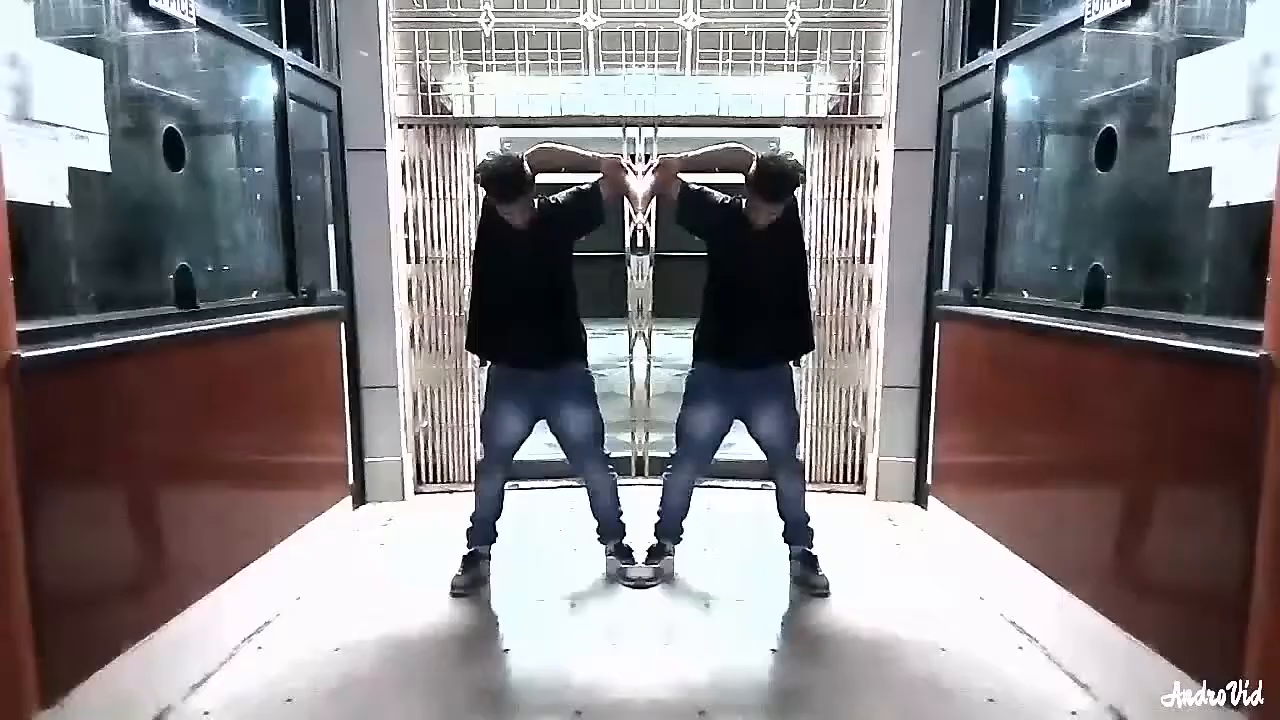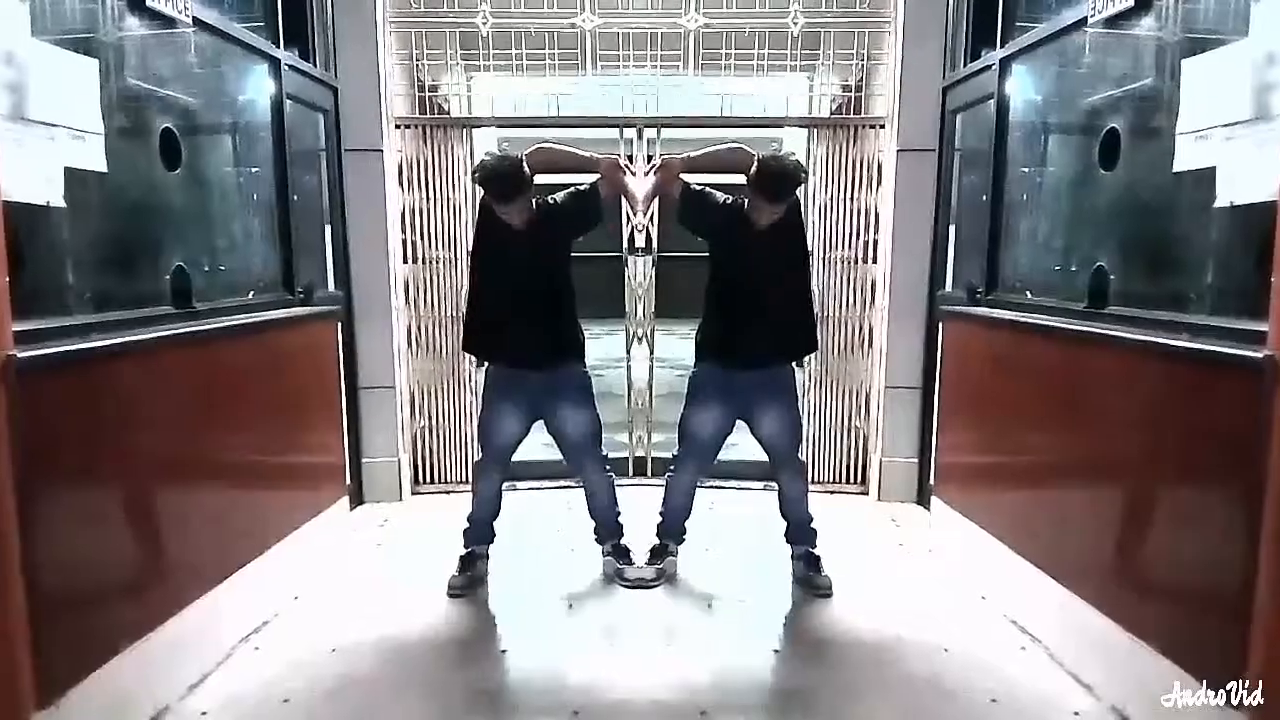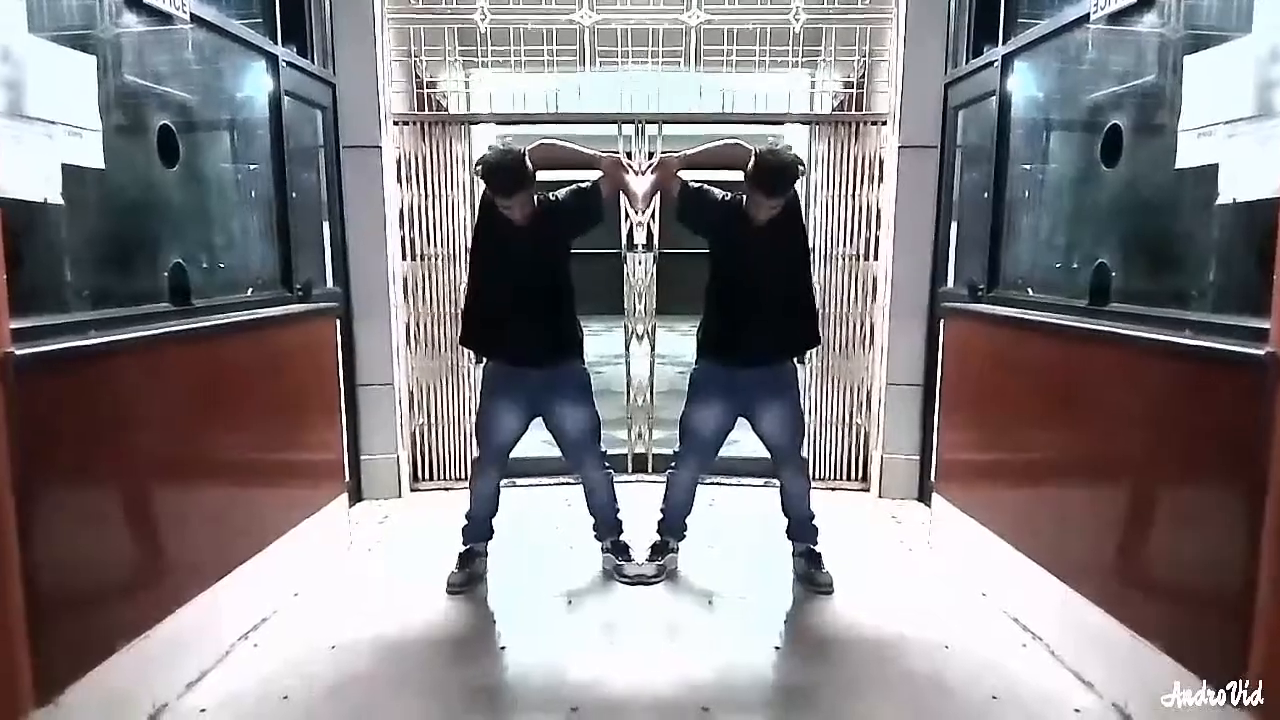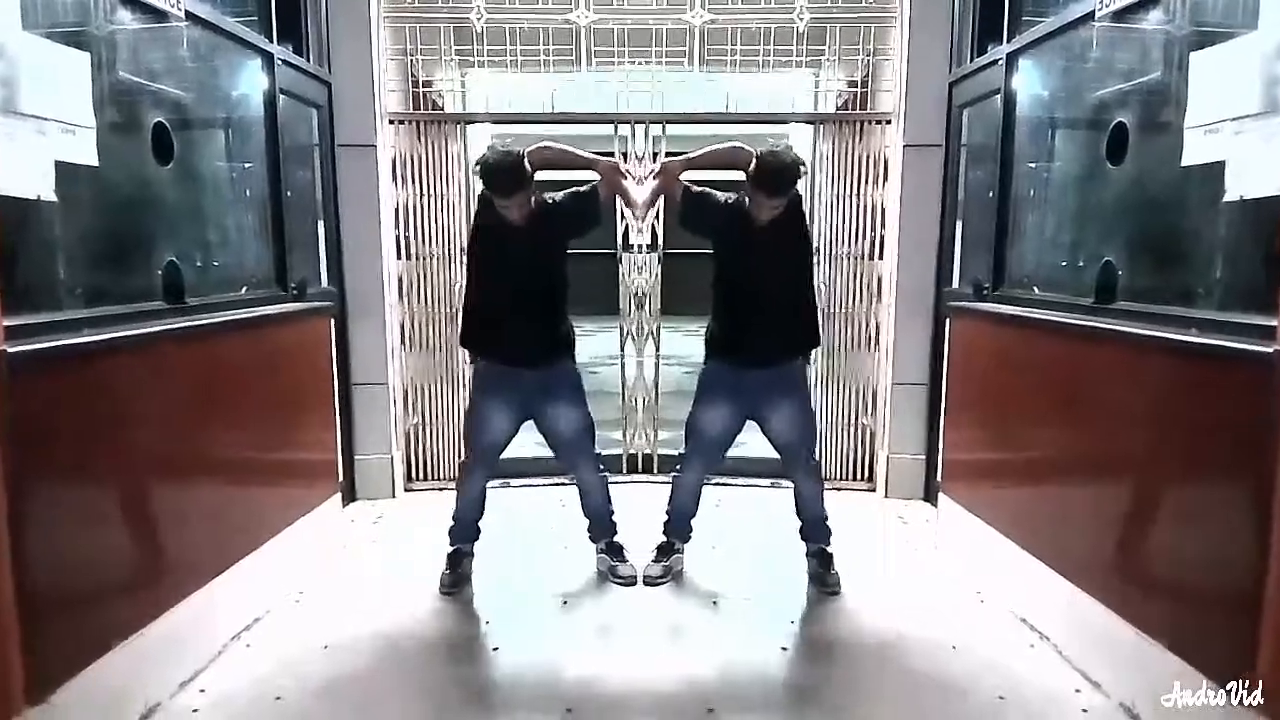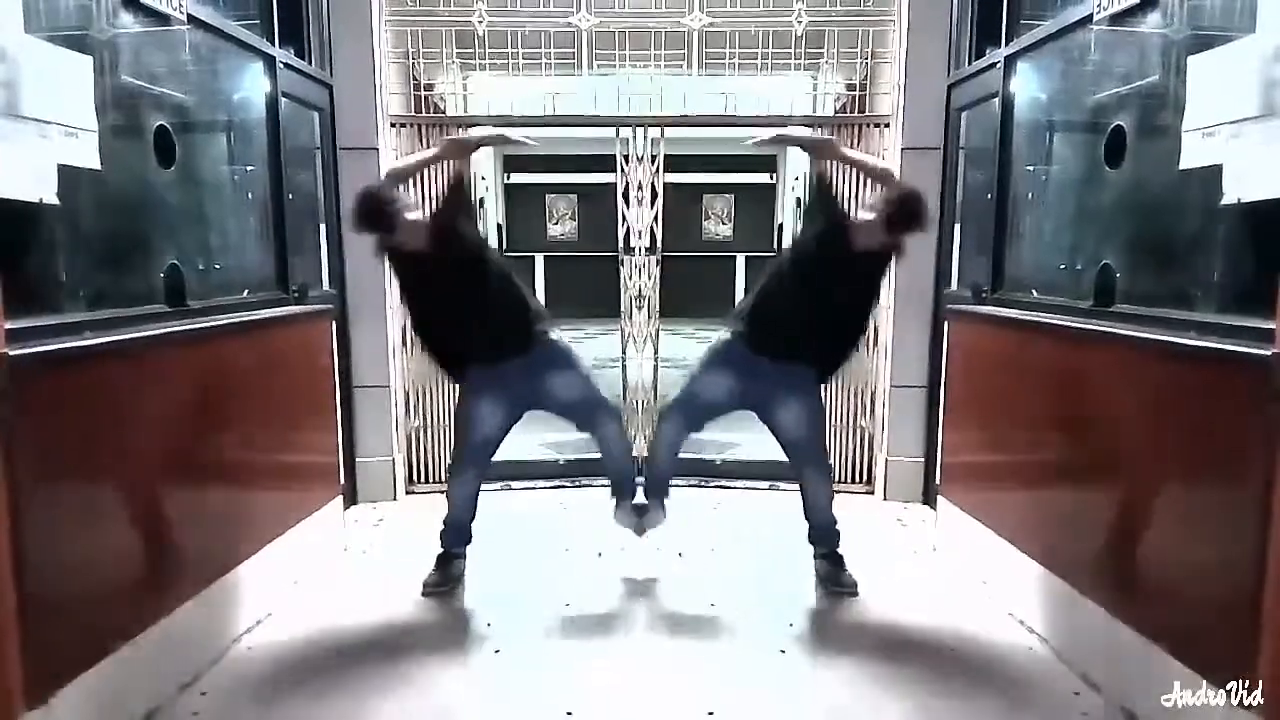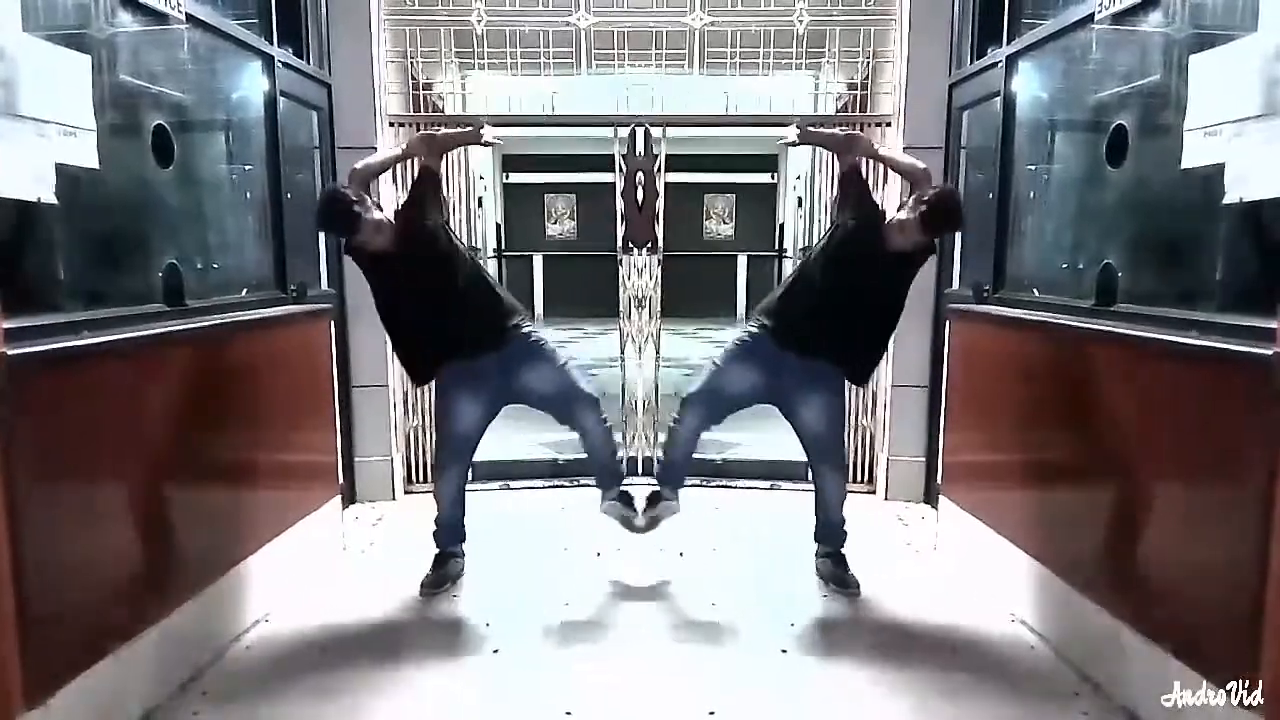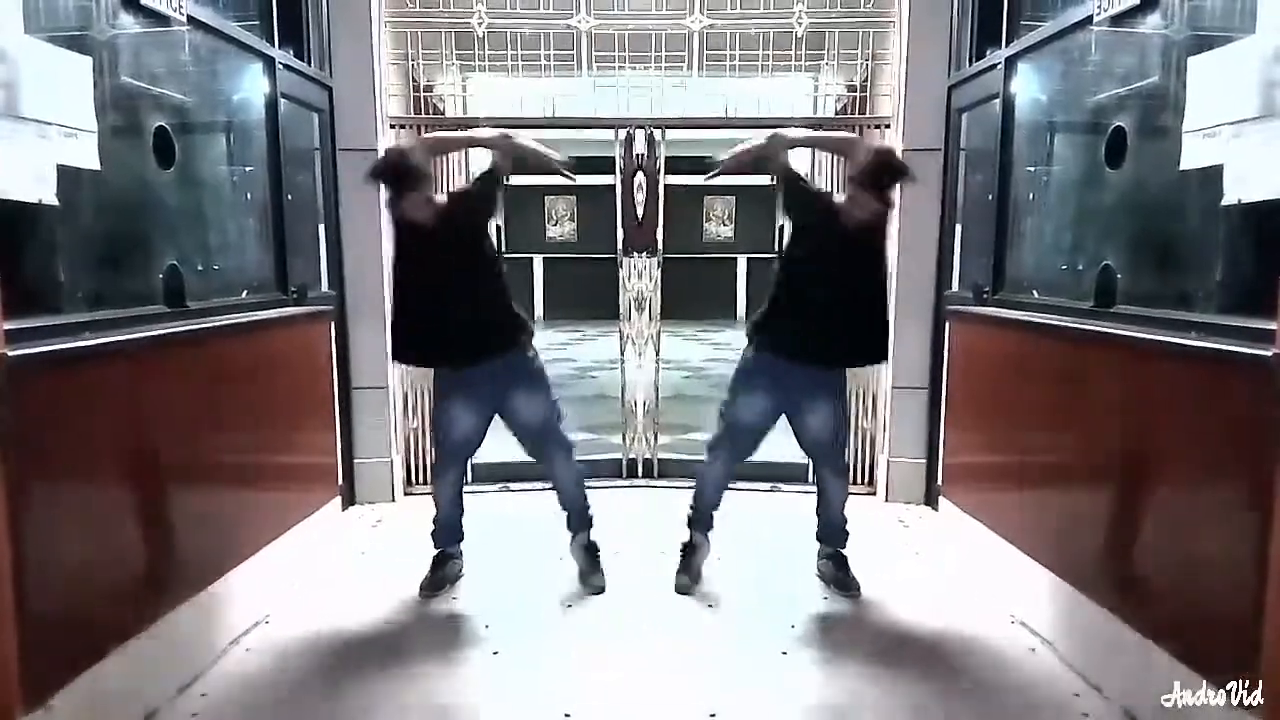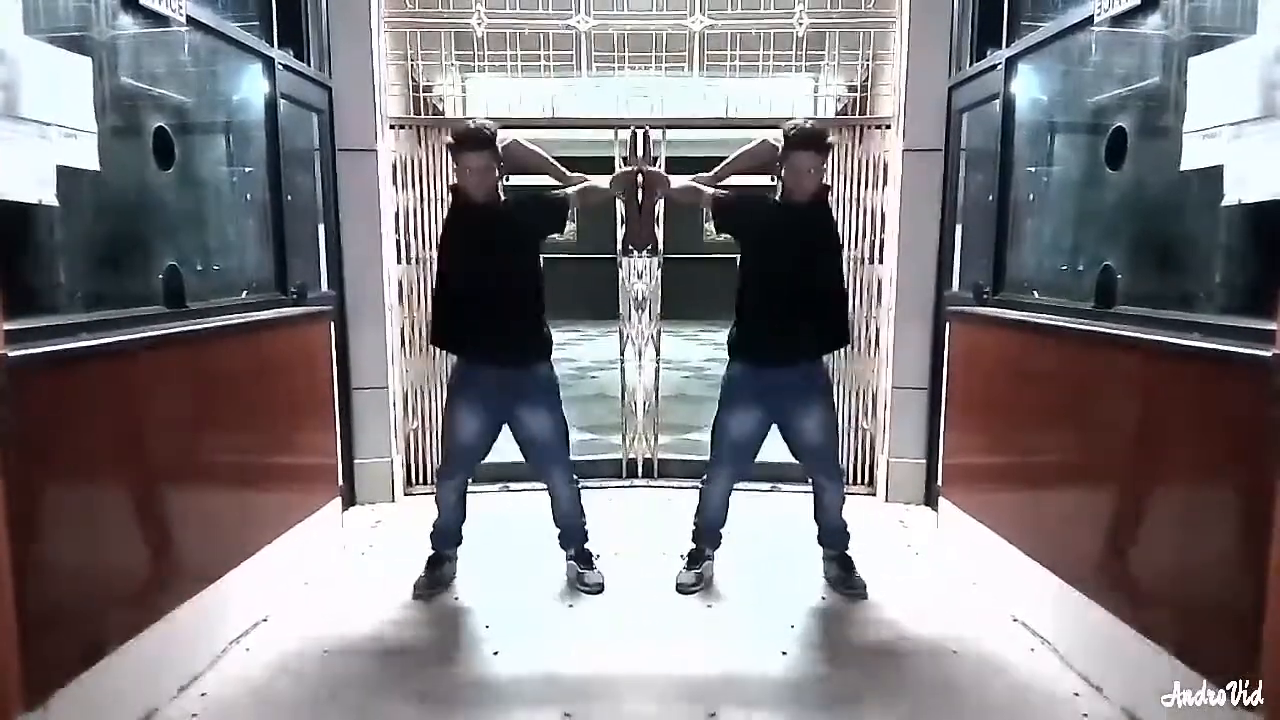
dt=0.4s
person 1, frame 1
left shoulder: (559, 214)
right shoulder: (490, 215)
left elbow: (614, 184)
right elbow: (536, 155)
left wrist: (607, 166)
right wrist: (597, 161)
left hip: (566, 370)
right hip: (510, 373)
left knee: (595, 465)
right knee: (493, 466)
left ankle: (615, 546)
right ankle: (478, 553)
person 1, frame 2
left shoulder: (557, 214)
right shoulder: (488, 214)
left elbow: (611, 185)
right elbow: (534, 155)
left wrist: (605, 167)
right wrist: (595, 162)
left hip: (564, 370)
right hip: (507, 373)
left knee: (592, 464)
right knee: (491, 466)
left ankle: (613, 546)
right ankle: (475, 553)
person 1, frame 3
left shoulder: (557, 211)
right shoulder: (487, 212)
left elbow: (611, 183)
right elbow: (537, 152)
left wrist: (607, 166)
right wrist: (599, 160)
left hip: (563, 368)
right hip: (505, 370)
left knee: (591, 463)
right knee: (488, 464)
left ankle: (612, 544)
right ankle: (474, 551)
person 1, frame 4
left shoulder: (554, 215)
right shoulder: (486, 214)
left elbow: (610, 187)
right elbow: (538, 153)
left wrist: (611, 175)
right wrist: (600, 166)
left hip: (554, 369)
right hip: (498, 371)
left knee: (585, 464)
right knee: (476, 465)
left ankle: (606, 545)
right ankle: (460, 552)
person 1, frame 5
left shoulder: (451, 222)
right shoulder: (401, 257)
left elbow: (449, 152)
left hip: (538, 351)
right hip: (486, 373)
left knee: (605, 420)
right knee: (466, 467)
left ankle: (625, 501)
right ankle: (452, 554)
person 1, frame 6
left shoulder: (418, 215)
right shoulder: (364, 255)
right elbow: (358, 175)
left hip: (513, 342)
right hip: (460, 367)
left knee: (584, 409)
right knee: (449, 466)
left ankle: (613, 494)
right ankle: (450, 552)
person 1, frame 7
left shoulder: (467, 206)
right shoulder: (402, 222)
left elbow: (503, 147)
right elbow: (421, 150)
left hip: (512, 357)
right hip: (456, 370)
left knee: (556, 450)
right knee: (448, 466)
left ankle: (581, 538)
right ankle: (448, 553)
person 1, frame 8
left shoulder: (525, 212)
right shoulder: (458, 209)
left elbow: (582, 194)
right elbow: (513, 146)
left wrist: (603, 185)
right wrist: (568, 178)
left hip: (530, 371)
right hip: (474, 372)
left knee: (557, 470)
right knee: (453, 470)
left ankle: (577, 552)
right ankle: (444, 555)
person 2, frame 1
left shoulder: (789, 216)
right shoulder: (720, 213)
left elbow: (744, 156)
right elbow: (666, 178)
left wrist: (681, 162)
right wrist: (668, 168)
left hip: (770, 372)
right hip: (713, 369)
left knee: (787, 467)
right knee: (685, 465)
left ankle: (801, 552)
right ankle: (664, 546)
person 2, frame 2
left shoulder: (792, 214)
right shoulder: (722, 214)
left elbow: (747, 156)
right elbow: (668, 179)
left wrist: (682, 163)
right wrist: (670, 169)
left hip: (772, 373)
right hip: (715, 370)
left knee: (789, 467)
right knee: (687, 465)
left ankle: (803, 553)
right ankle: (666, 546)
person 2, frame 3
left shoulder: (791, 211)
right shoulder: (721, 211)
left elbow: (742, 152)
right elbow: (667, 177)
left wrist: (682, 160)
right wrist: (668, 169)
left hip: (774, 370)
right hip: (717, 367)
left knee: (791, 465)
right knee: (688, 463)
left ankle: (805, 550)
right ankle: (667, 544)
person 2, frame 4
left shoulder: (793, 211)
right shoulder: (725, 214)
left elbow: (743, 155)
right elbow: (669, 183)
left wrist: (679, 166)
right wrist: (646, 199)
left hip: (782, 371)
right hip: (724, 369)
left knee: (803, 465)
right knee: (695, 464)
left ankle: (818, 551)
right ankle: (673, 545)
person 2, frame 5
left shoulder: (880, 257)
right shoulder: (828, 221)
left hip: (794, 373)
right hip: (742, 351)
left knee: (813, 467)
right knee: (675, 421)
left ankle: (827, 553)
right ankle: (653, 502)
person 2, frame 6
left shoulder: (915, 255)
right shoulder: (861, 215)
left hip: (820, 368)
right hip: (766, 342)
left knee: (830, 465)
right knee: (695, 409)
left ankle: (829, 552)
right ankle: (666, 493)
person 2, frame 7
left shoulder: (878, 225)
right shoulder: (812, 206)
left elbow: (863, 152)
right elbow: (777, 148)
left hip: (823, 370)
right hip: (767, 357)
left knee: (831, 466)
right knee: (724, 450)
left ankle: (831, 553)
right ankle: (698, 538)
person 2, frame 8
left shoulder: (820, 209)
right shoulder: (756, 211)
left elbow: (768, 148)
right elbow: (699, 193)
left wrist: (708, 181)
right wrist: (686, 186)
left hip: (804, 372)
right hip: (749, 370)
left knee: (827, 472)
right knee: (723, 469)
left ankle: (835, 555)
right ankle: (703, 552)
